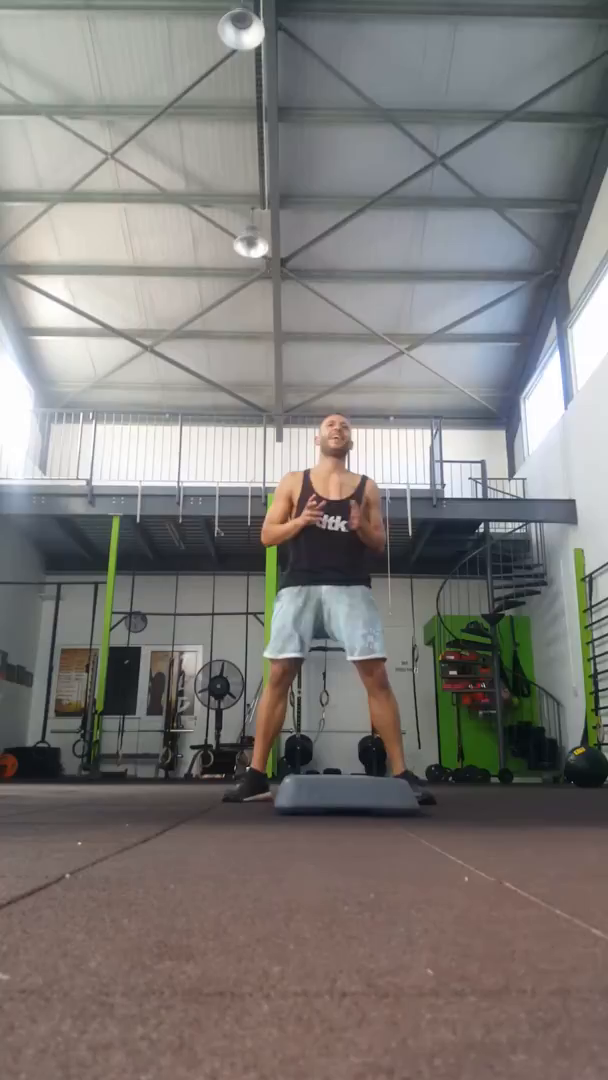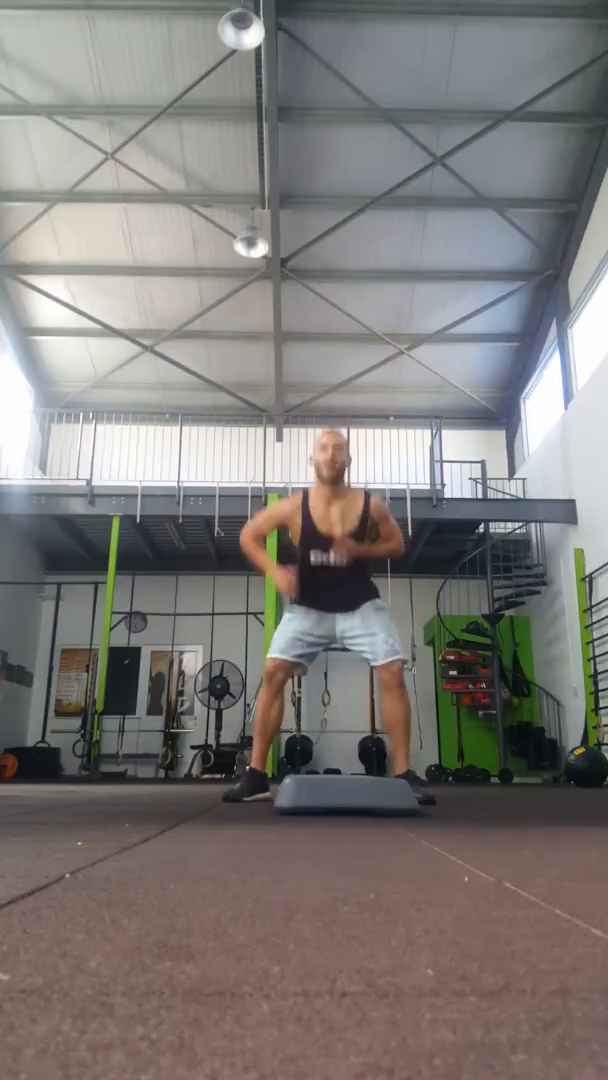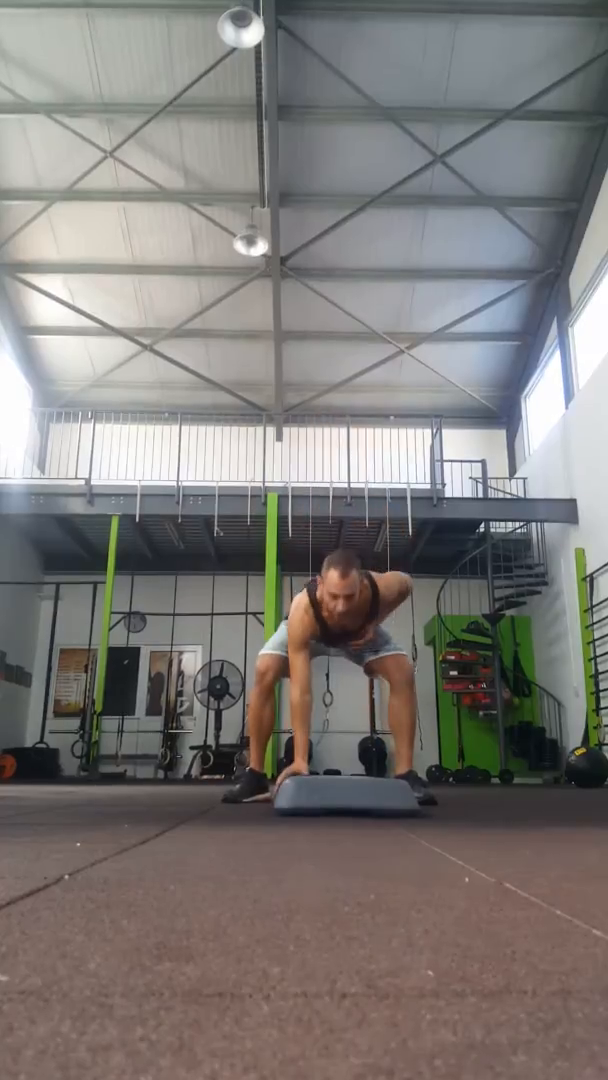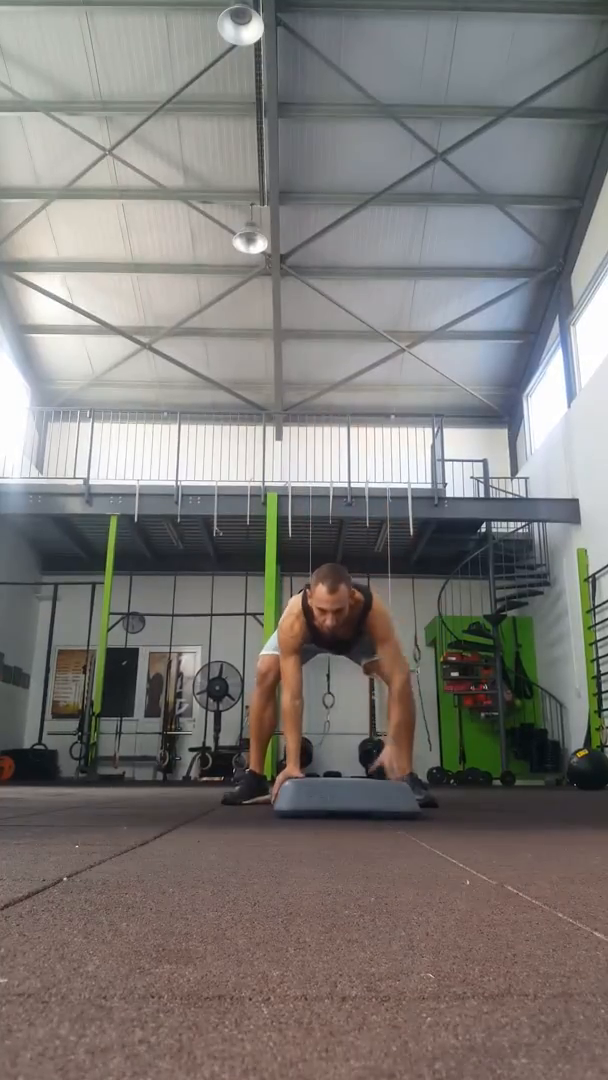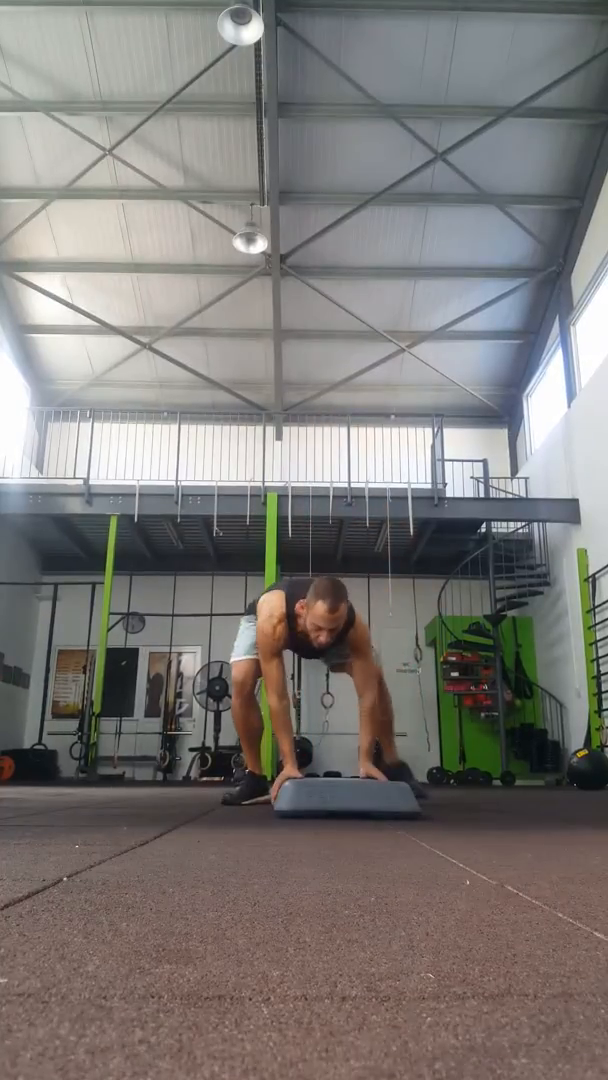
dt=0.5s
person 1, frame 1
left shoulder: (366, 487)
right shoulder: (294, 482)
left elbow: (380, 544)
right elbow: (267, 535)
left wrist: (362, 527)
right wrist: (302, 519)
left hip: (350, 588)
right hip: (299, 588)
left knee: (375, 676)
right knee: (279, 676)
left ankle: (401, 772)
right ankle: (256, 774)
person 1, frame 2
left shoulder: (370, 505)
right shoulder: (293, 507)
left elbow: (397, 545)
right elbow: (249, 536)
left wrist: (360, 550)
right wrist: (274, 571)
left hip: (360, 606)
right hip: (308, 608)
left knee: (393, 676)
right knee: (273, 675)
left ankle: (404, 773)
right ankle: (256, 774)
person 1, frame 3
left shoulder: (381, 588)
right shoulder: (302, 612)
left elbow: (407, 585)
right elbow: (301, 690)
left wrist: (376, 622)
right wrist: (300, 758)
left hip: (360, 633)
right hip: (310, 633)
left knee: (402, 675)
right knee: (265, 672)
left ankle: (406, 774)
right ankle: (254, 776)
person 1, frame 4
left shoulder: (371, 609)
right shoulder: (294, 620)
left elbow: (400, 678)
right elbow: (292, 695)
left wrist: (392, 744)
right wrist: (292, 764)
left hip: (359, 634)
right hip: (308, 636)
left knee: (399, 676)
right knee: (266, 675)
left ankle: (406, 777)
right ankle: (255, 778)
person 1, frame 5
left shoulder: (354, 626)
right shoulder: (271, 621)
left elbow: (367, 693)
right elbow: (276, 696)
left wrist: (366, 760)
right wrist: (290, 764)
left knee: (376, 680)
right knee: (242, 681)
left ankle: (395, 768)
right ankle: (254, 777)
